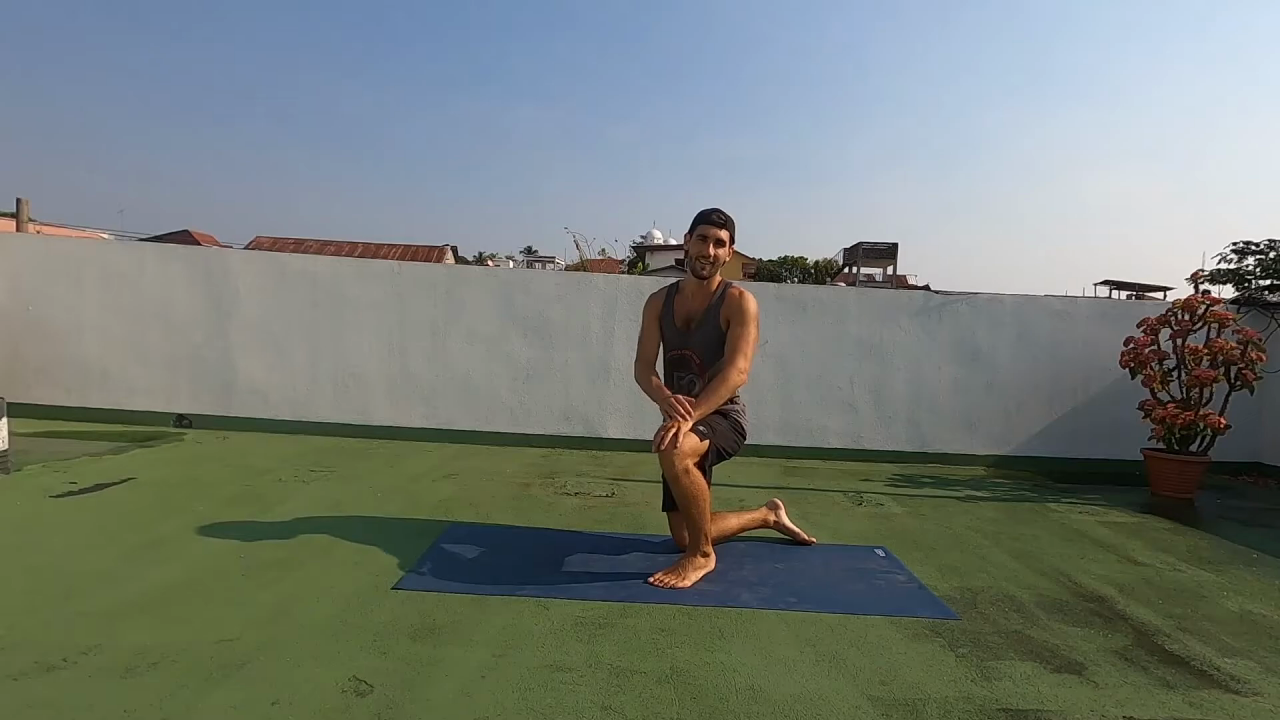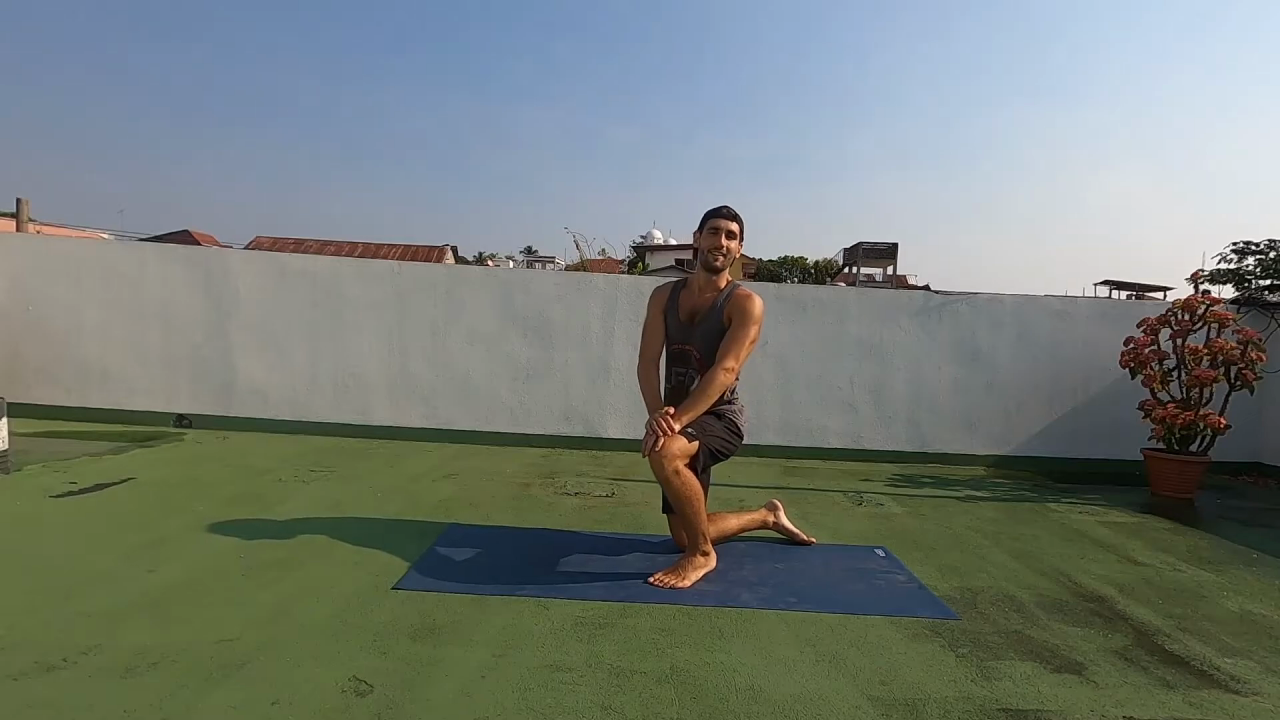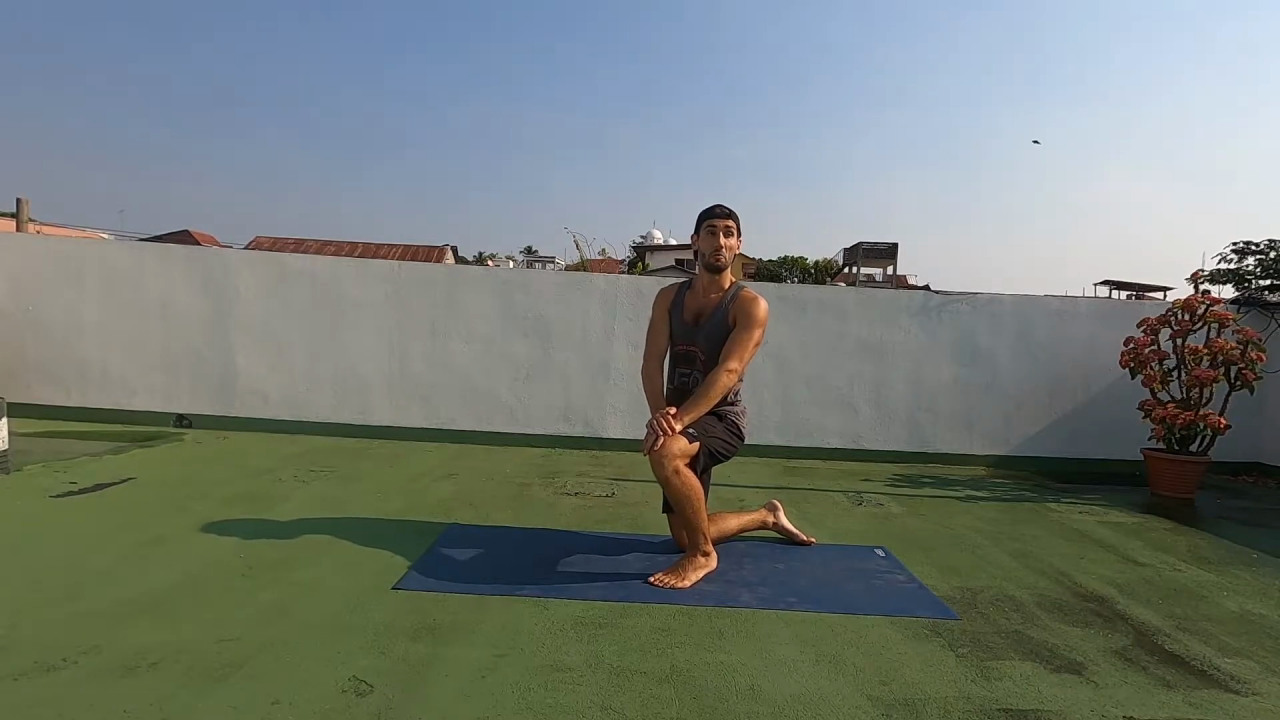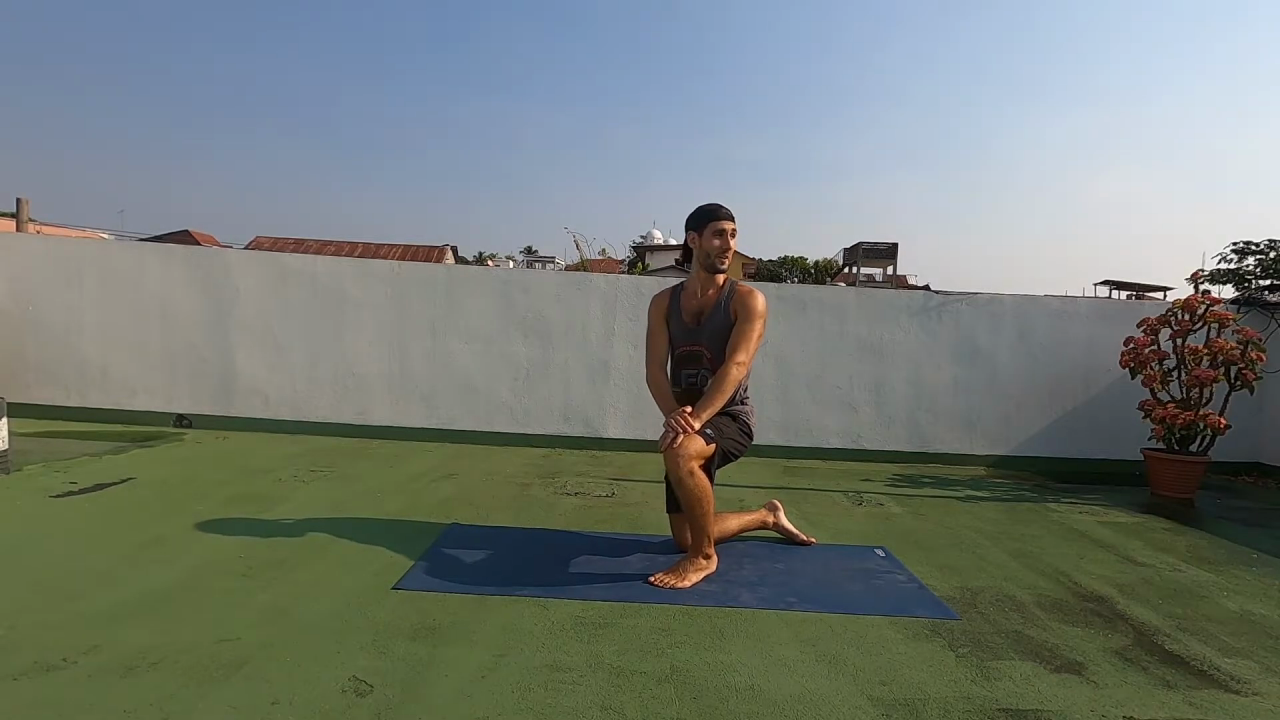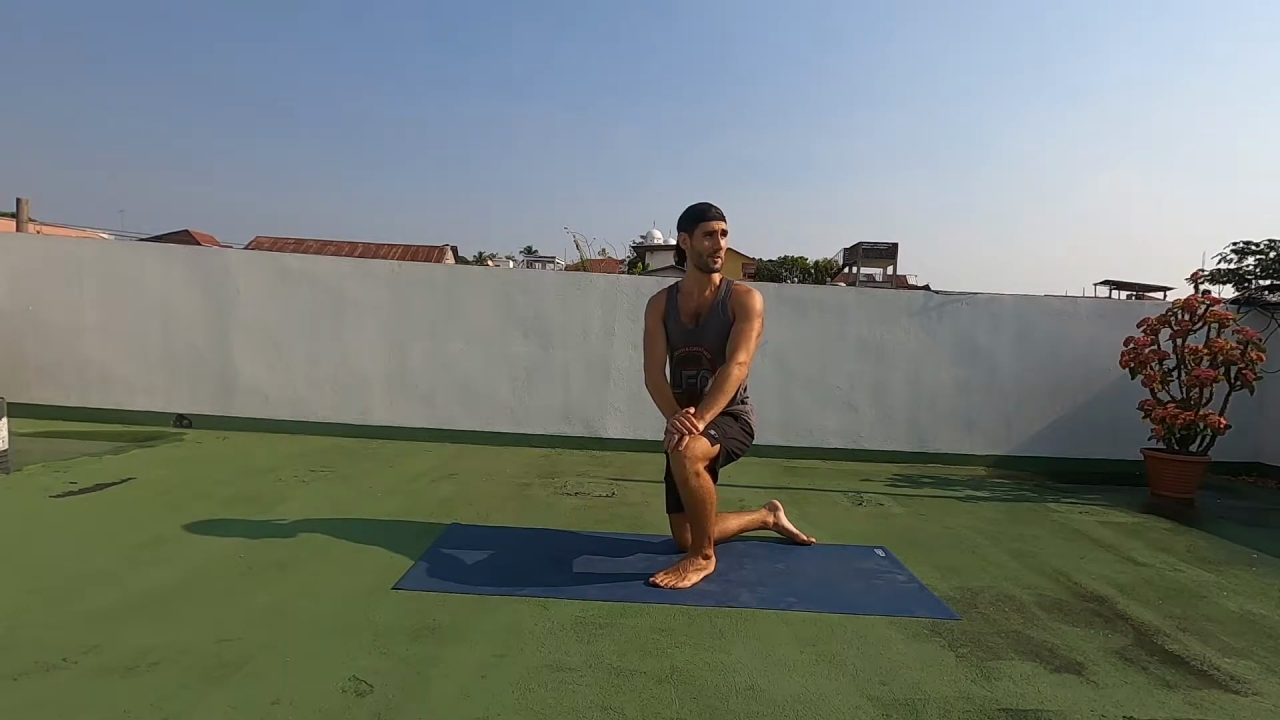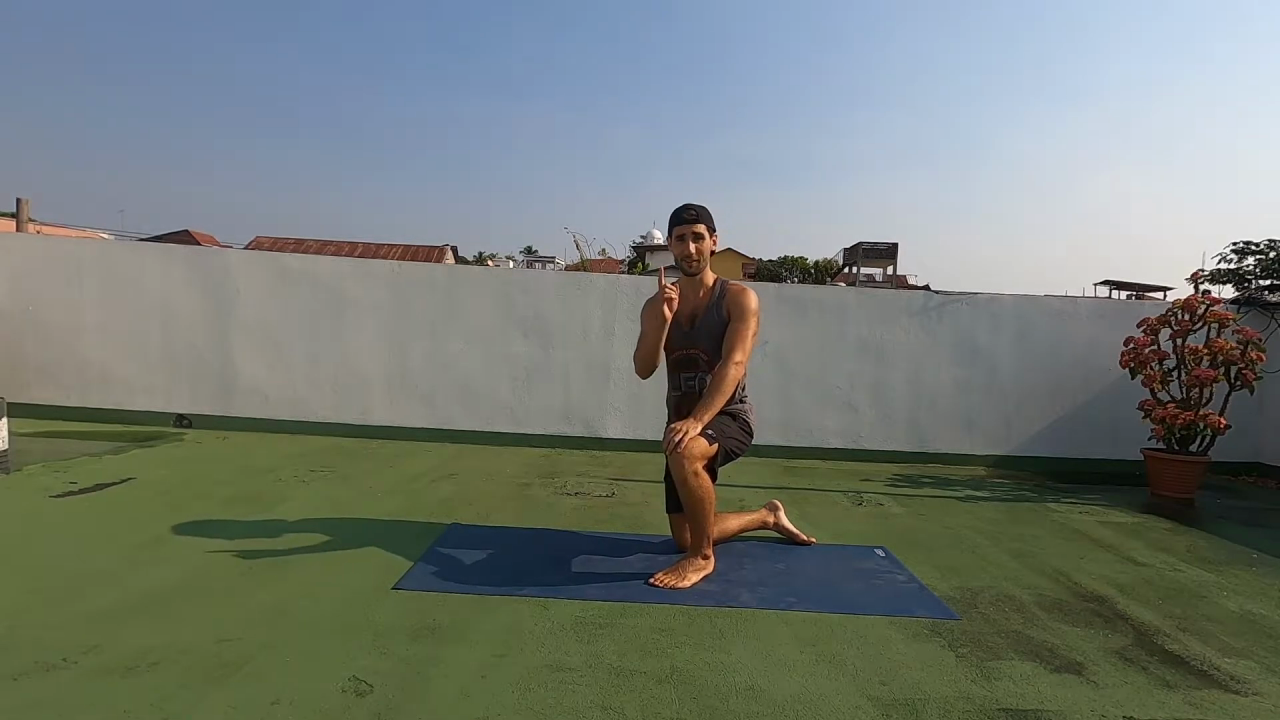
dt=0.5s
person 1, frame 1
left shoulder: (738, 301)
right shoulder: (658, 302)
left elbow: (737, 370)
right elbow: (643, 368)
left wrist: (688, 417)
right wrist: (666, 399)
left hip: (722, 417)
right hip: (683, 421)
left knee: (674, 453)
right knee: (683, 535)
left ankle: (702, 555)
right ankle: (767, 515)
person 1, frame 2
left shoulder: (746, 303)
right shoulder: (664, 296)
left elbow: (724, 371)
right elbow: (647, 362)
left wrist: (676, 420)
right wrist: (657, 413)
left hip: (719, 418)
right hip: (681, 421)
left knee: (664, 452)
right knee: (684, 535)
left ankle: (702, 555)
right ankle: (768, 516)
person 1, frame 3
left shoulder: (750, 305)
right shoulder: (669, 297)
left elbow: (727, 372)
right elbow: (652, 364)
left wrist: (678, 421)
right wrist: (659, 414)
left hip: (721, 420)
right hip: (683, 423)
left knee: (664, 453)
right knee: (684, 536)
left ankle: (703, 555)
right ankle: (767, 517)
person 1, frame 4
left shoulder: (748, 299)
right shoulder: (664, 302)
left elbow: (735, 367)
right elbow: (655, 370)
left wrist: (696, 419)
right wrist: (673, 415)
left hip: (729, 418)
right hip: (686, 423)
left knee: (681, 453)
right knee: (684, 536)
left ankle: (704, 557)
right ankle: (767, 516)
person 1, frame 5
left shoulder: (744, 299)
right shoulder: (660, 304)
left elbow: (736, 367)
right elbow: (654, 373)
left wrist: (700, 420)
right wrist: (674, 416)
left hip: (730, 419)
right hip: (684, 423)
left knee: (686, 453)
right knee: (685, 537)
left ankle: (703, 558)
right ankle: (767, 517)
person 1, frame 6
left shoulder: (740, 298)
right shoulder: (655, 306)
left elbow: (734, 366)
right elbow: (643, 369)
left wrist: (696, 421)
right wrist: (664, 316)
left hip: (729, 418)
right hip: (683, 423)
left knee: (684, 455)
right knee: (685, 538)
left ankle: (702, 558)
right ankle: (768, 517)
